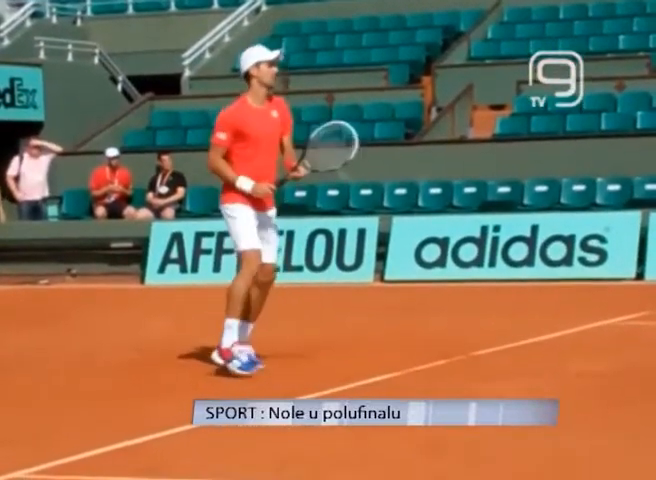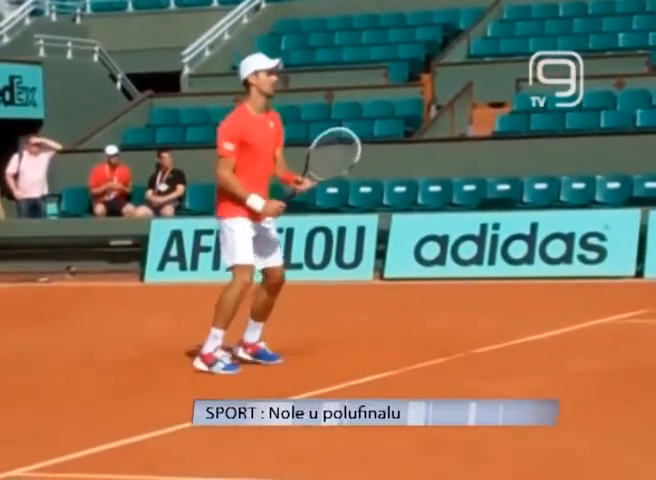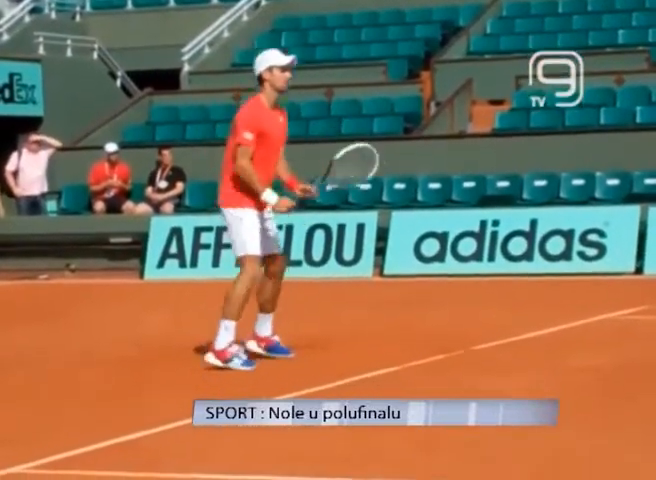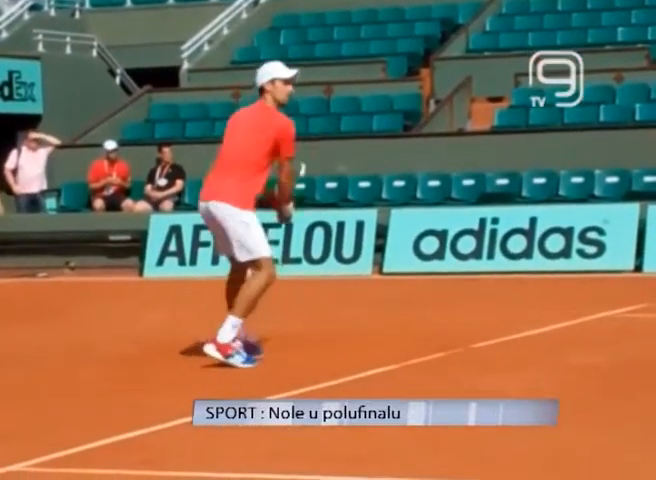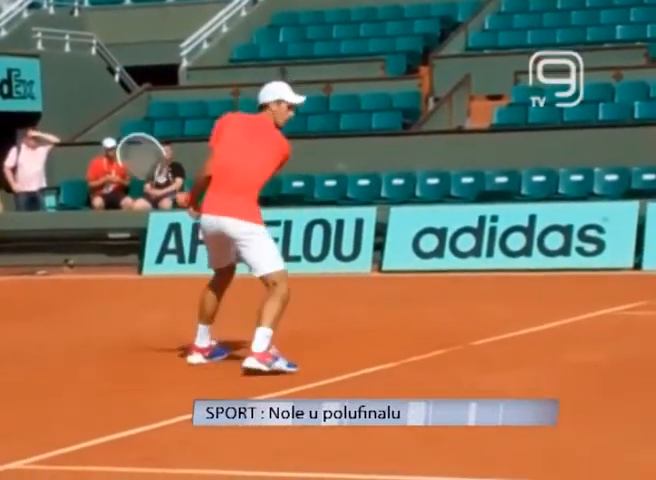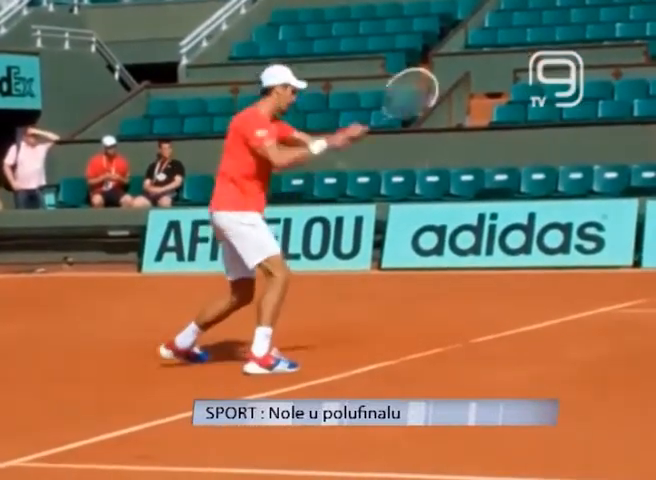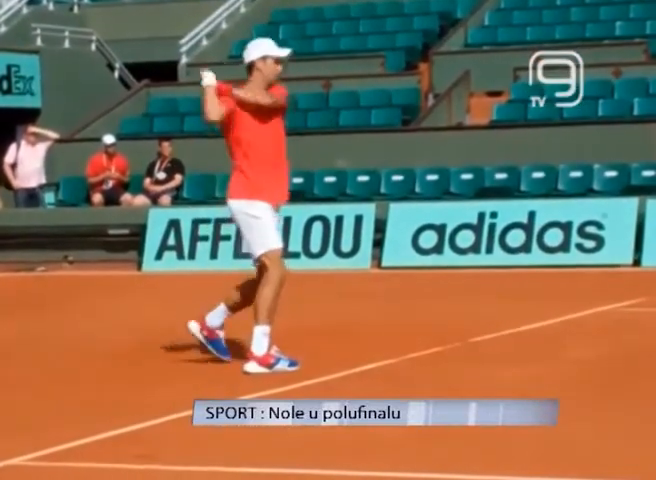
dt=0.3s
person 1, frame 1
left shoulder: (281, 108)
right shoulder: (231, 114)
left elbow: (286, 149)
right elbow: (214, 162)
left wrist: (294, 167)
right wrist: (247, 185)
left hip: (266, 205)
right hip: (238, 202)
left knee: (266, 275)
right knee: (250, 265)
left ankle: (237, 343)
right ankle: (228, 344)
person 1, frame 2
left shoulder: (273, 119)
right shoulder: (234, 123)
left elbow: (276, 161)
right elbow: (224, 175)
left wrist: (292, 179)
right wrist: (258, 203)
left hip: (261, 213)
right hip: (235, 212)
left knee: (275, 278)
right knee: (242, 279)
left ankle: (250, 342)
right ankle: (210, 351)
person 1, frame 3
left shoulder: (280, 115)
right shoulder: (250, 114)
right elbow: (240, 165)
left wrist: (295, 185)
right wrist: (271, 197)
left hip: (259, 204)
right hip: (239, 202)
left knee: (275, 267)
right knee: (251, 269)
left ankle: (263, 336)
right ankle: (222, 346)
person 1, frame 4
left shoulder: (240, 117)
right shoulder: (284, 125)
right elbow: (285, 178)
left wrist: (272, 200)
right wrist: (286, 206)
left hip: (209, 199)
right hip: (233, 203)
left knee: (241, 266)
right knee: (265, 271)
left ankle: (232, 337)
right ankle: (225, 340)
person 1, frame 5
left shoulder: (227, 121)
right shoulder: (282, 146)
left elbow: (208, 170)
left wrist: (193, 197)
left hip: (211, 215)
right hip: (243, 219)
left knee: (222, 275)
right knee: (279, 287)
left ankle: (202, 345)
right ankle: (261, 350)
person 1, frame 6
left shoulder: (276, 121)
right shoulder: (249, 119)
left elbow: (302, 140)
right elbow: (277, 160)
left wrist: (337, 138)
right wrist: (319, 146)
left hip: (235, 212)
right hip: (234, 211)
left knee: (241, 292)
right knee: (278, 277)
left ankle: (181, 343)
right ankle: (260, 355)
person 1, frame 7
left shoulder: (275, 96)
right shoulder: (228, 100)
left elbow: (267, 101)
right elbow: (212, 116)
left wrist: (227, 88)
right wrist: (209, 83)
left hip: (267, 201)
right hip: (249, 199)
left knee: (266, 276)
right knee: (275, 271)
left ankle: (210, 324)
right ankle: (260, 353)
